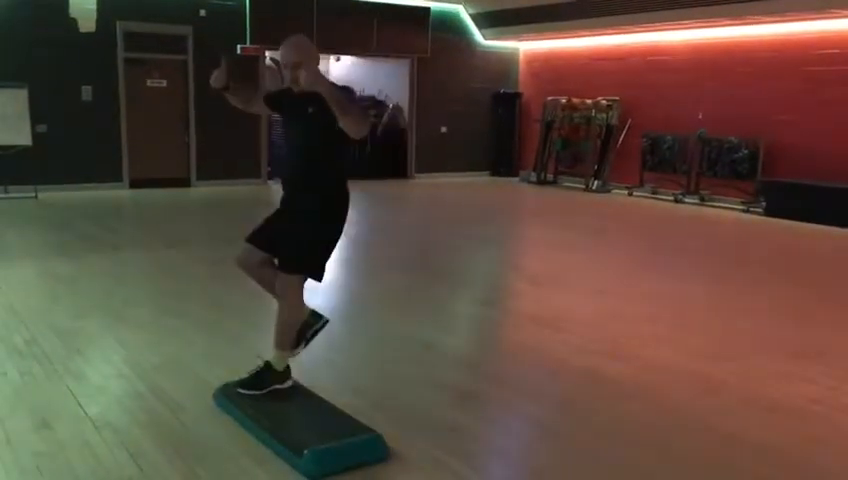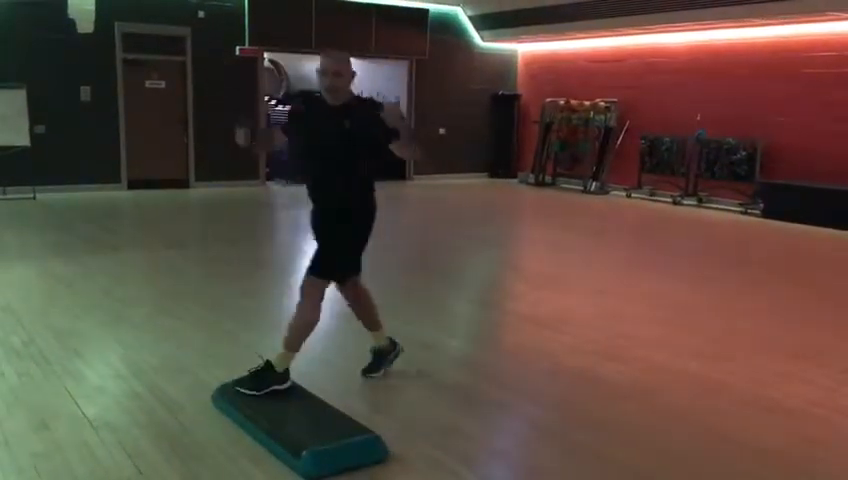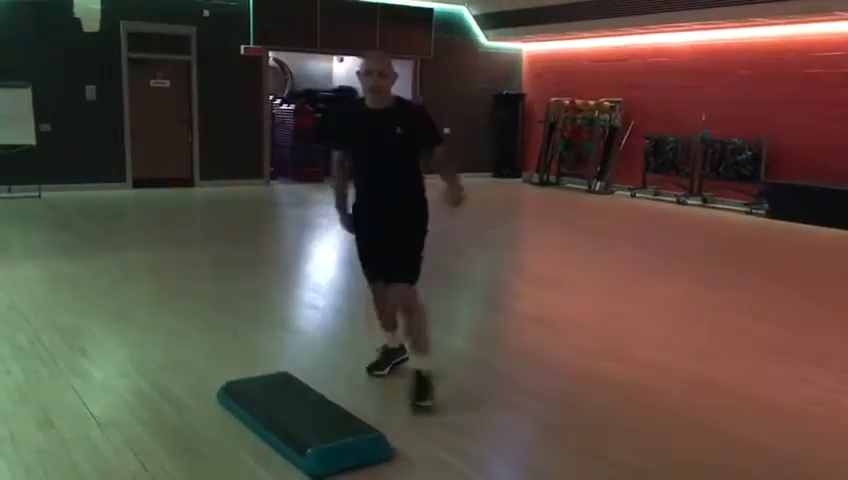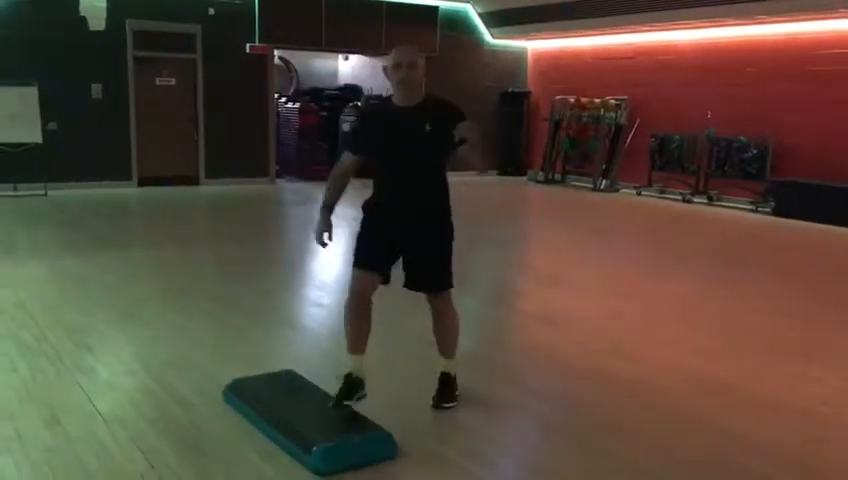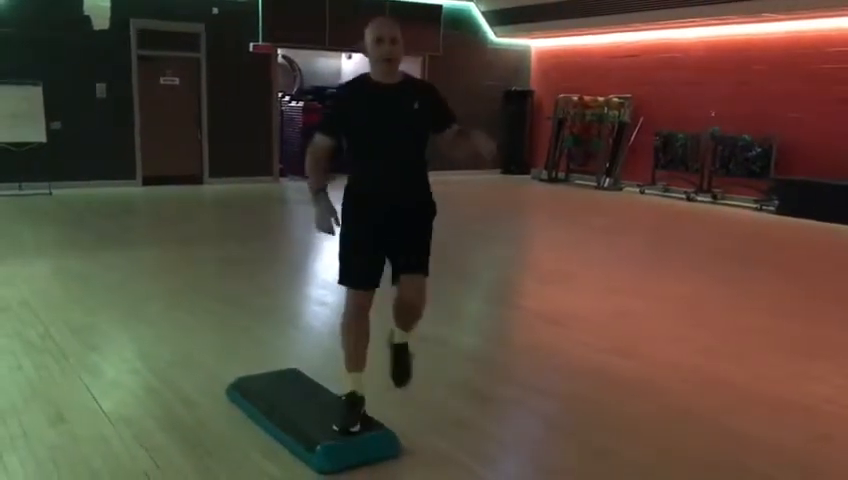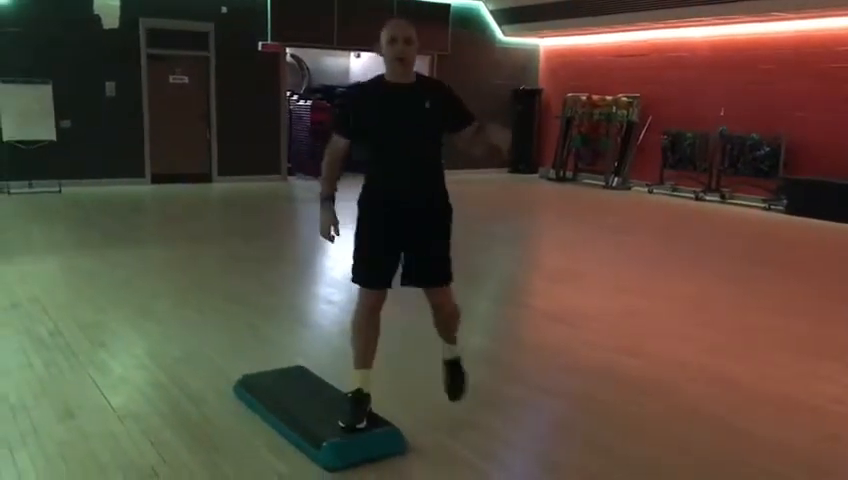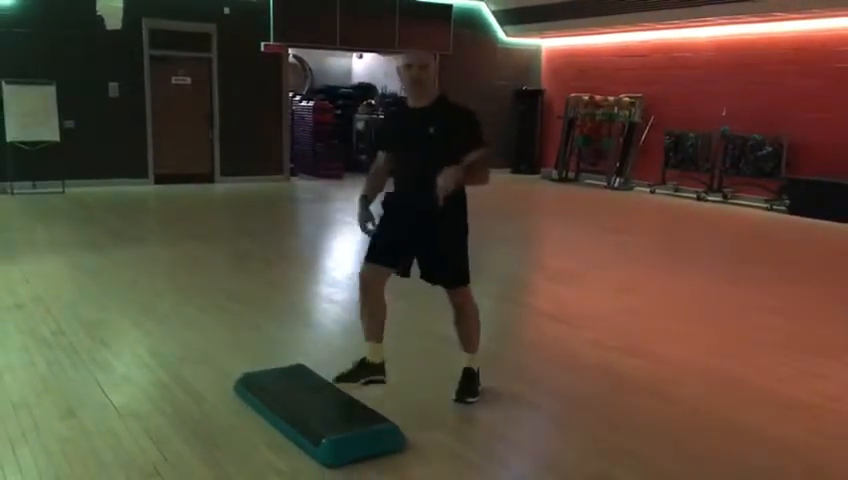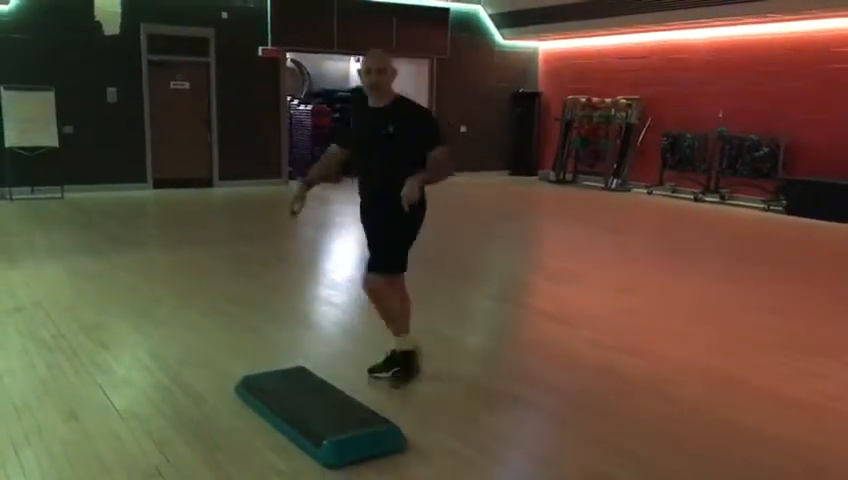
dt=0.4s
person 1, frame 1
left shoulder: (331, 97)
right shoulder: (290, 97)
left elbow: (359, 130)
right elbow: (251, 101)
left wrist: (324, 89)
right wrist: (224, 85)
left hip: (324, 206)
right hip: (295, 202)
left knee: (287, 281)
right knee: (249, 259)
left ankle: (278, 369)
right ankle: (306, 317)
person 1, frame 2
left shoulder: (368, 113)
right shoulder: (308, 112)
left elbow: (410, 152)
right elbow: (278, 140)
left wrist: (399, 126)
right wrist: (252, 139)
left hip: (352, 215)
right hip: (324, 213)
left knee: (312, 288)
right knee: (348, 282)
left ankle: (278, 370)
right ankle: (386, 345)
person 1, frame 3
left shoulder: (414, 115)
right shoulder: (345, 116)
left elbow: (436, 156)
right elbow: (340, 162)
left wrist: (452, 183)
right wrist: (341, 205)
left hip: (408, 215)
right hip: (367, 214)
left knee: (404, 292)
right knee: (380, 287)
left ankle: (422, 371)
right ankle: (395, 346)
person 1, frame 4
left shoulder: (444, 113)
right shoulder: (373, 117)
left elbow: (474, 161)
right elbow: (346, 166)
left wrist: (470, 140)
right wrist: (325, 211)
left hip: (431, 220)
right hip: (382, 214)
left knee: (440, 298)
right knee: (360, 288)
left ankle: (448, 376)
right ankle: (354, 377)
person 1, frame 5
left shoulder: (423, 94)
right shoulder: (348, 95)
left elbow: (451, 141)
right elbow: (317, 152)
left wrist: (475, 141)
right wrist: (320, 198)
left hip: (413, 208)
right hip: (362, 209)
left knee: (412, 292)
right knee: (358, 299)
left ankle: (400, 341)
right ankle: (354, 395)
person 1, frame 6
left shoulder: (438, 94)
right shoulder: (363, 96)
left elbow: (469, 139)
right elbow: (336, 151)
left wrist: (493, 136)
right wrist: (327, 202)
left hip: (428, 210)
right hip: (378, 209)
left knee: (440, 296)
right knee: (369, 298)
left ankle: (450, 354)
right ankle: (361, 392)
person 1, frame 7
left shoulder: (456, 116)
right shoulder: (395, 118)
left elbow: (481, 170)
right elbow: (384, 164)
left wrist: (456, 173)
right wrist: (365, 202)
left hip: (443, 215)
right hip: (401, 208)
left knee: (458, 292)
right knee: (371, 277)
left ankle: (472, 369)
right ankle: (372, 361)
person 1, frame 8
left shoulder: (415, 116)
right shoulder: (360, 117)
left elbow: (444, 165)
right elbow: (334, 156)
left wrist: (419, 180)
right wrist: (305, 184)
left hip: (402, 210)
right hip: (372, 208)
left knee: (374, 282)
right knee: (389, 279)
left ankle: (410, 351)
right ankle: (402, 349)
